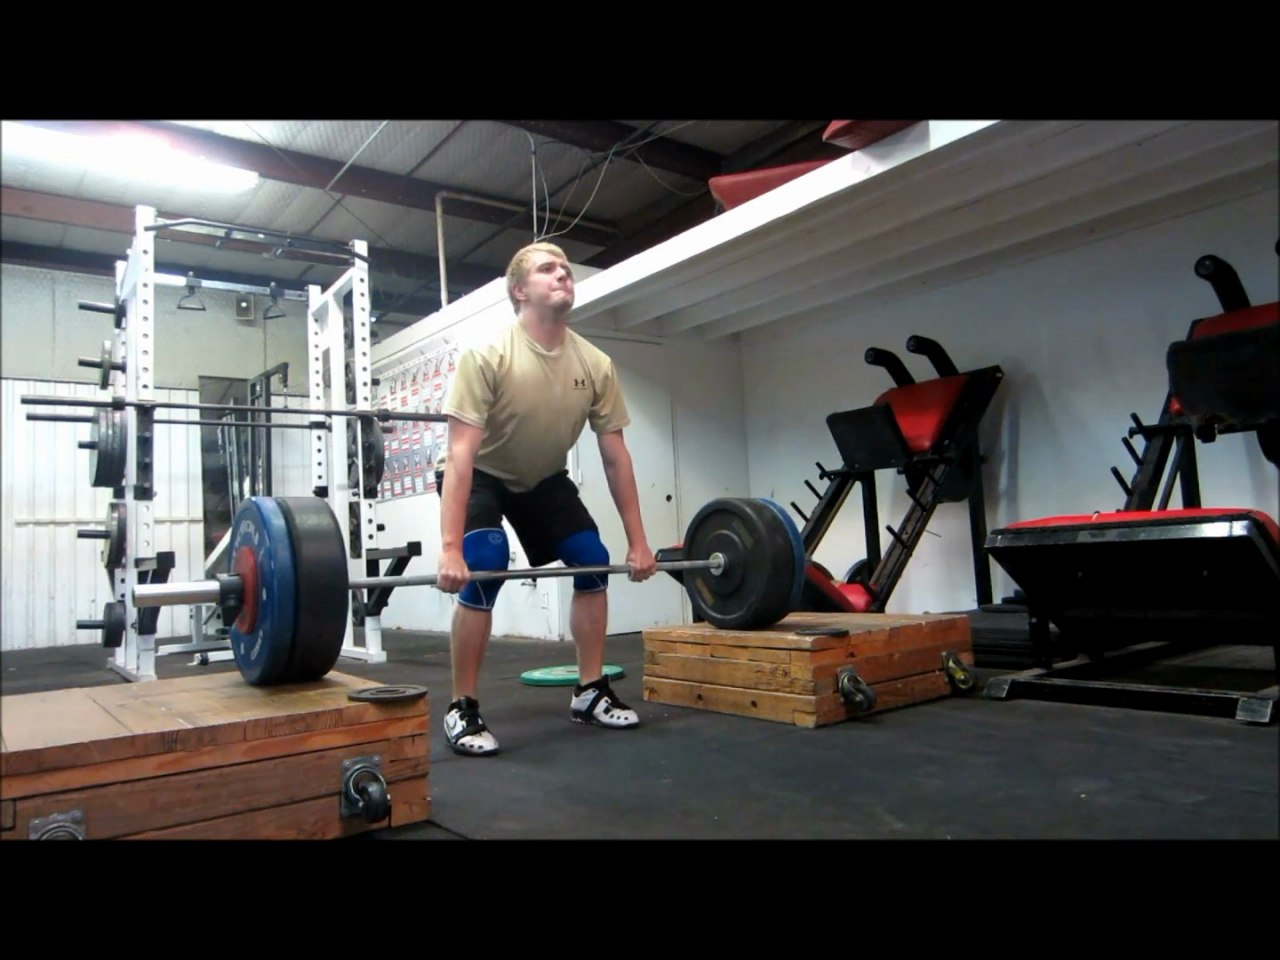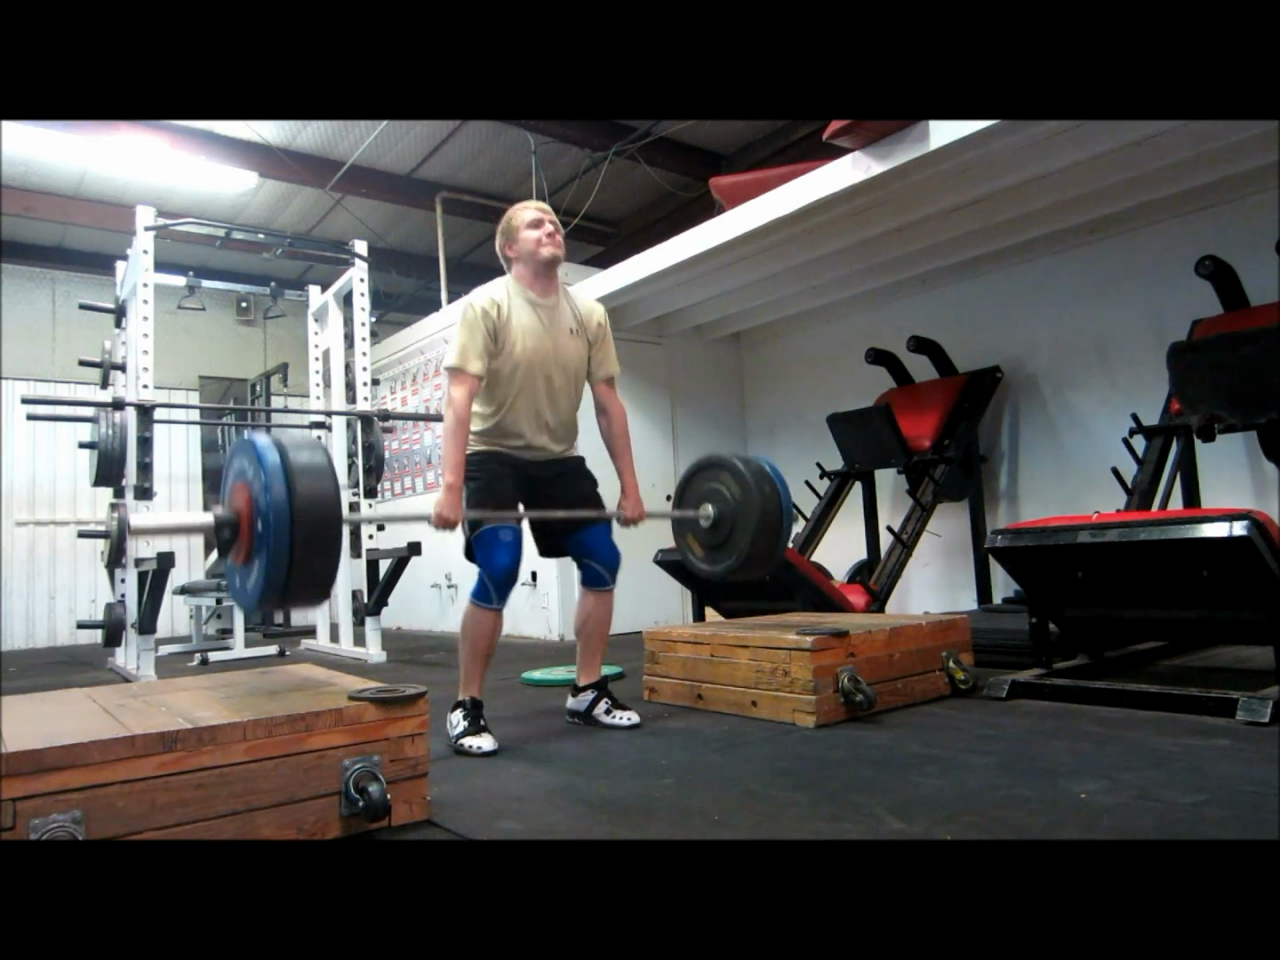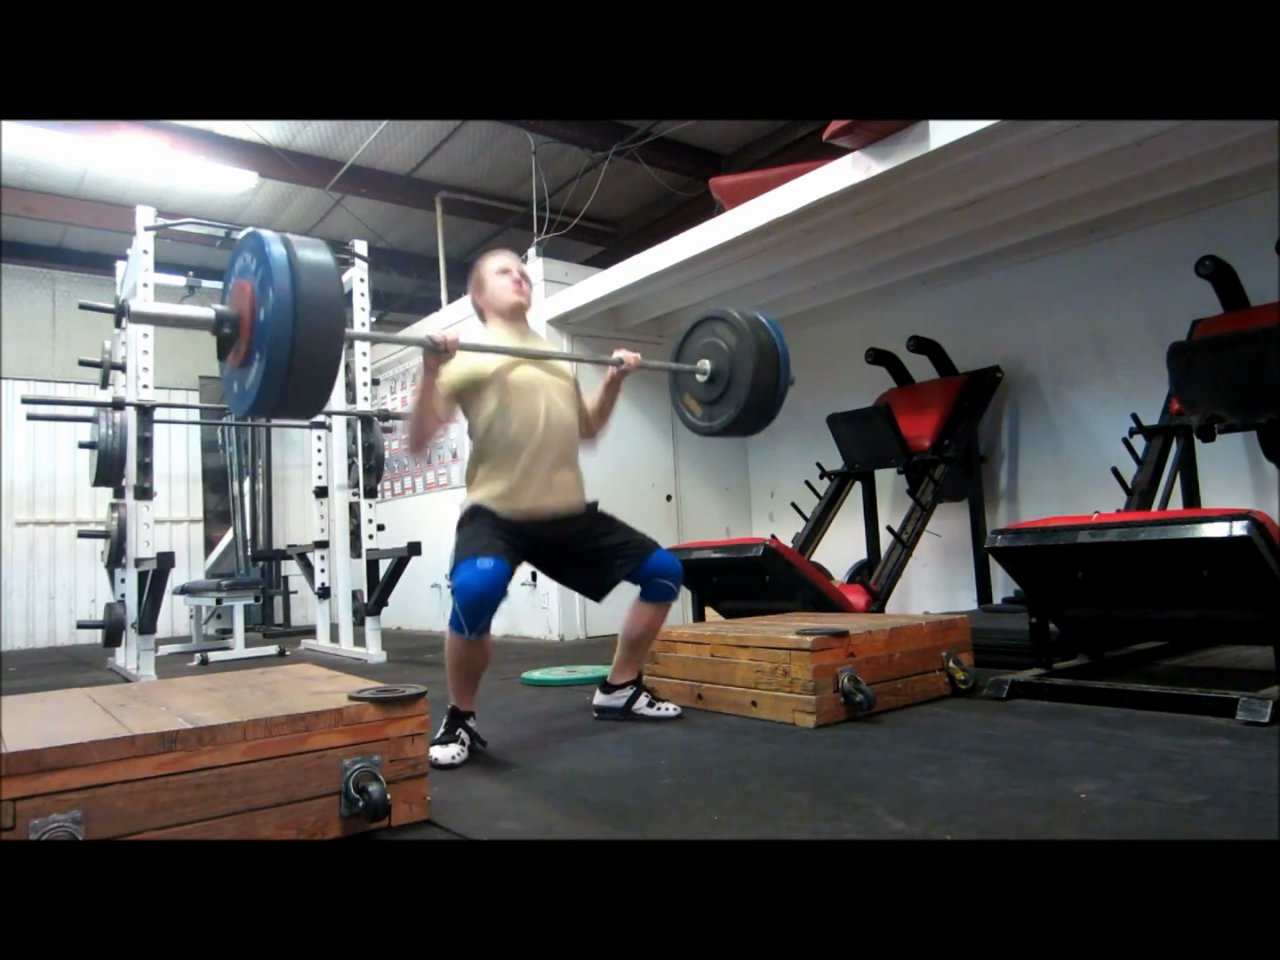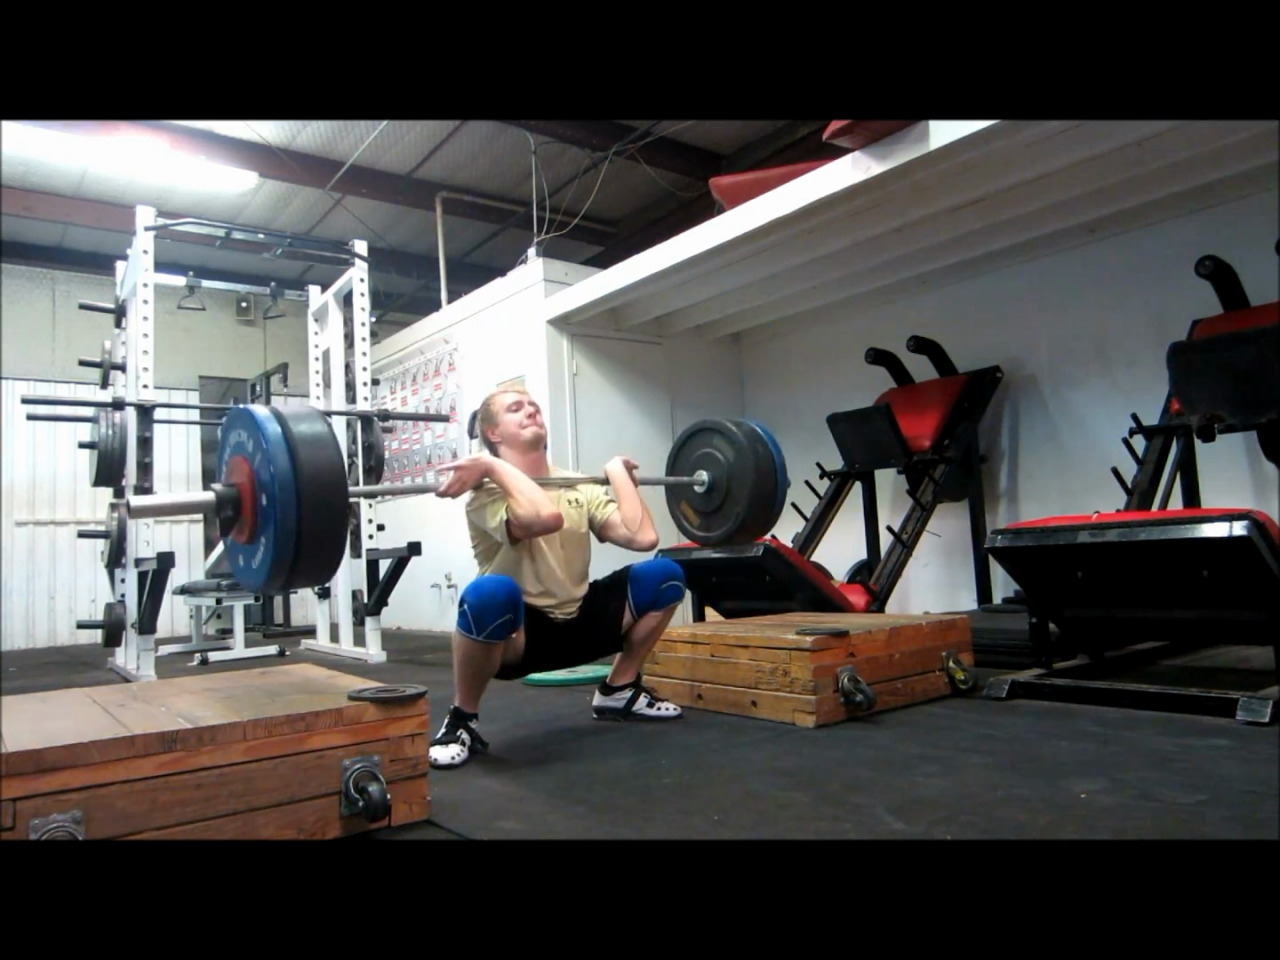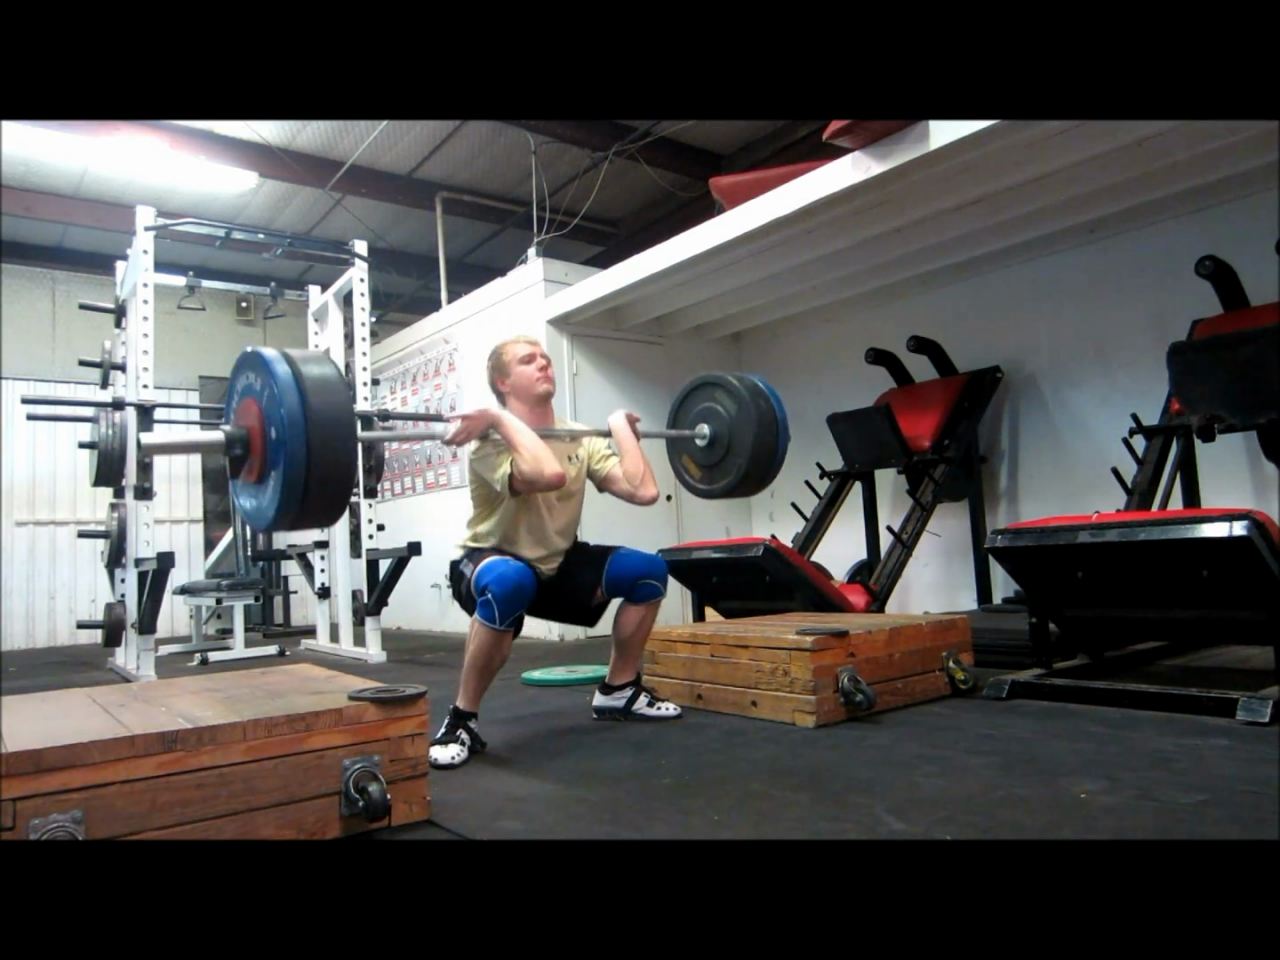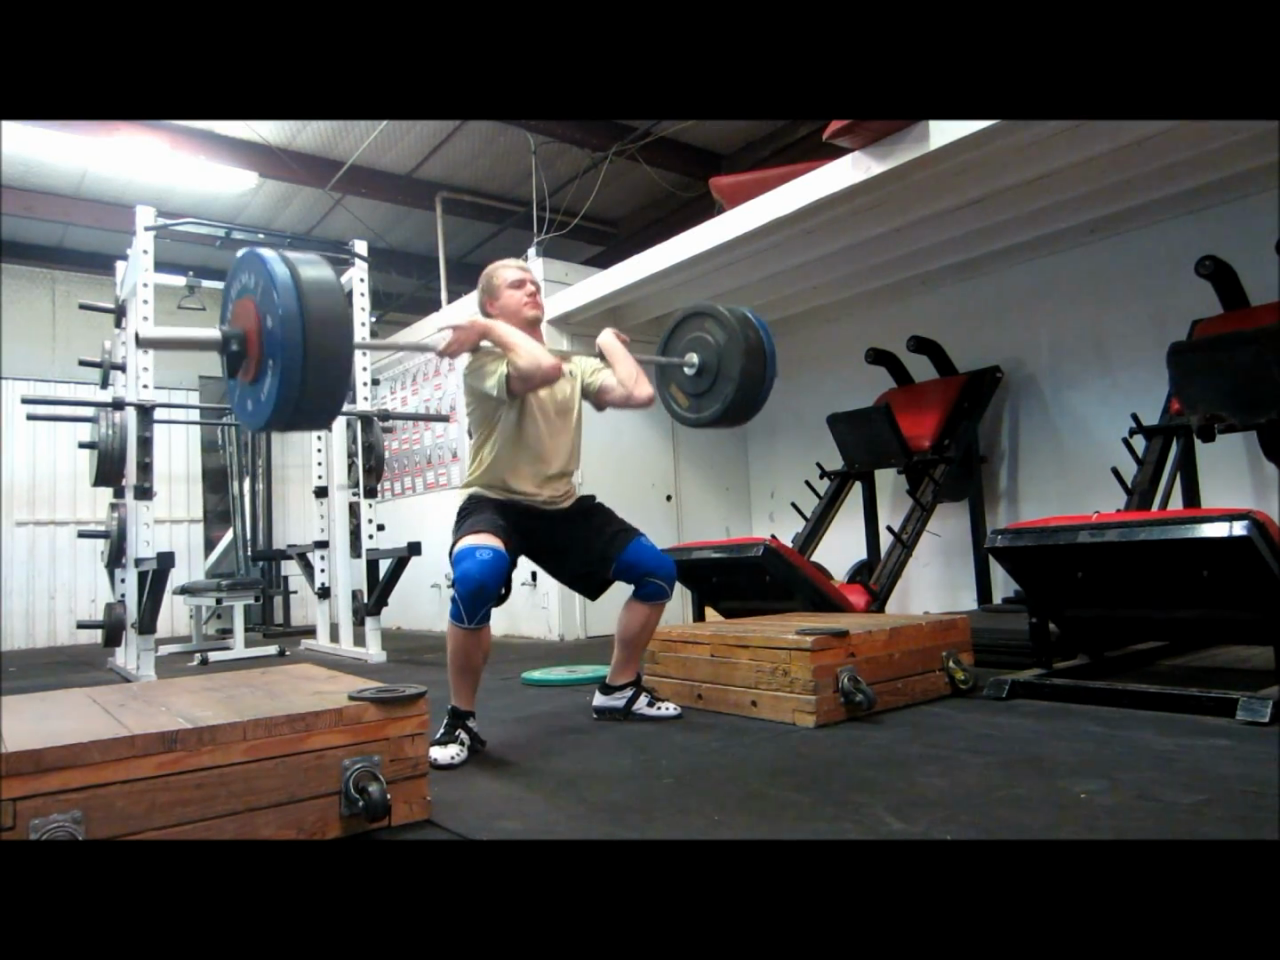
dt=0.5s
person 1, frame 1
left shoulder: (595, 365)
right shoulder: (487, 356)
left elbow: (616, 455)
right elbow: (460, 453)
left wrist: (638, 541)
right wrist: (451, 547)
left hip: (543, 479)
right hip: (481, 476)
left knee: (593, 562)
right knee: (485, 568)
left ankle: (591, 692)
right ankle: (462, 710)
person 1, frame 2
left shoulder: (589, 315)
right shoulder: (486, 306)
left elbow: (609, 405)
right elbow: (460, 399)
left wrist: (629, 488)
right wrist: (451, 487)
left hip: (557, 458)
right hip: (493, 456)
left knee: (601, 560)
right knee: (499, 567)
left ankle: (588, 692)
right ankle: (466, 708)
person 1, frame 3
left shoulder: (559, 355)
right shoulder: (470, 354)
left elbow: (587, 428)
right elbow: (418, 441)
left wrist: (616, 379)
right wrist: (434, 362)
left hip: (567, 514)
right hip: (496, 515)
left knee: (664, 570)
right knee: (475, 590)
left ankle: (620, 689)
right ankle: (460, 719)
person 1, frame 4
left shoulder: (582, 488)
right shoulder: (489, 496)
left elbow: (643, 537)
right elbow: (546, 516)
left wrist: (618, 473)
right wrist: (493, 464)
left hip: (575, 619)
right hip: (515, 627)
left knee: (666, 575)
right knee: (489, 592)
left ankle: (618, 690)
right ankle: (461, 721)
person 1, frame 5
left shoulder: (581, 439)
right shoulder: (495, 443)
left elbow: (644, 491)
right elbow: (548, 474)
left wrist: (621, 428)
right wrist: (500, 417)
left hip: (556, 563)
right hip: (492, 560)
left knee: (648, 571)
right knee: (511, 583)
left ankle: (619, 690)
right ankle: (461, 721)
person 1, frame 6
left shoulder: (576, 364)
right shoulder: (487, 362)
left elbow: (639, 393)
right elbow: (544, 368)
left wrist: (610, 344)
right wrist: (489, 328)
left hip: (562, 505)
right hip: (495, 504)
left knee: (657, 570)
right knee: (476, 579)
left ankle: (619, 689)
right ankle: (460, 721)
